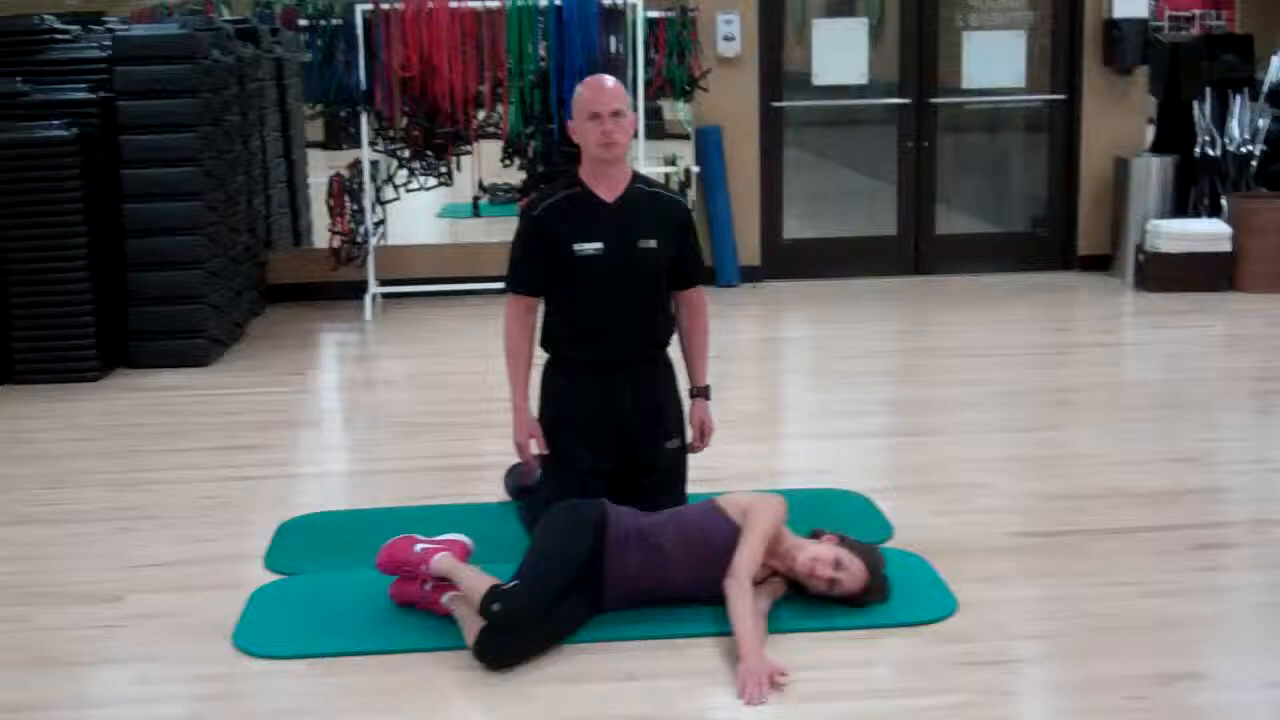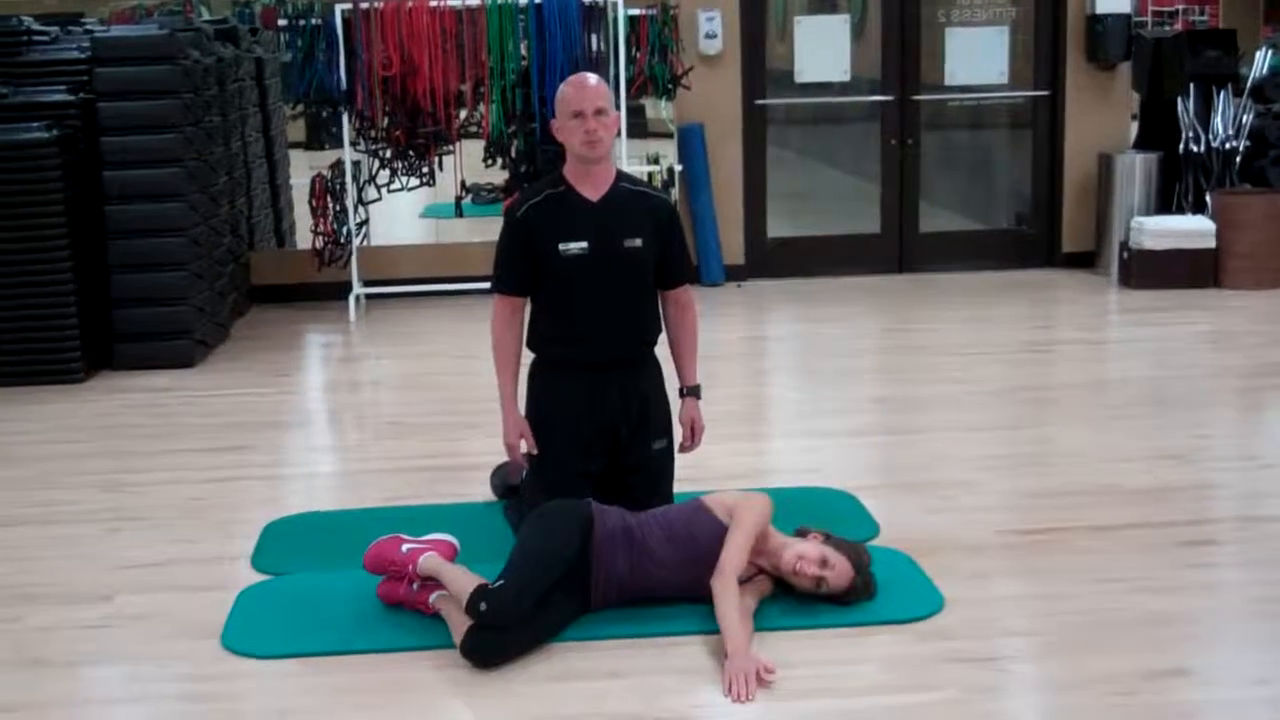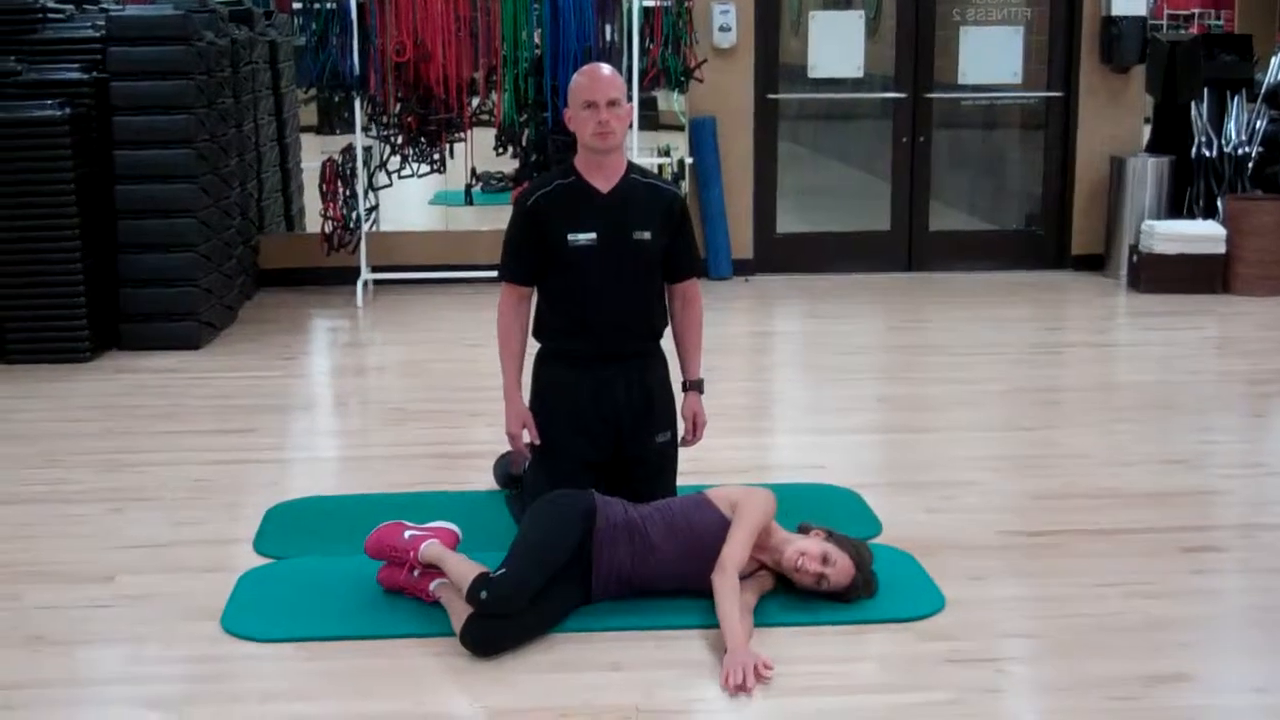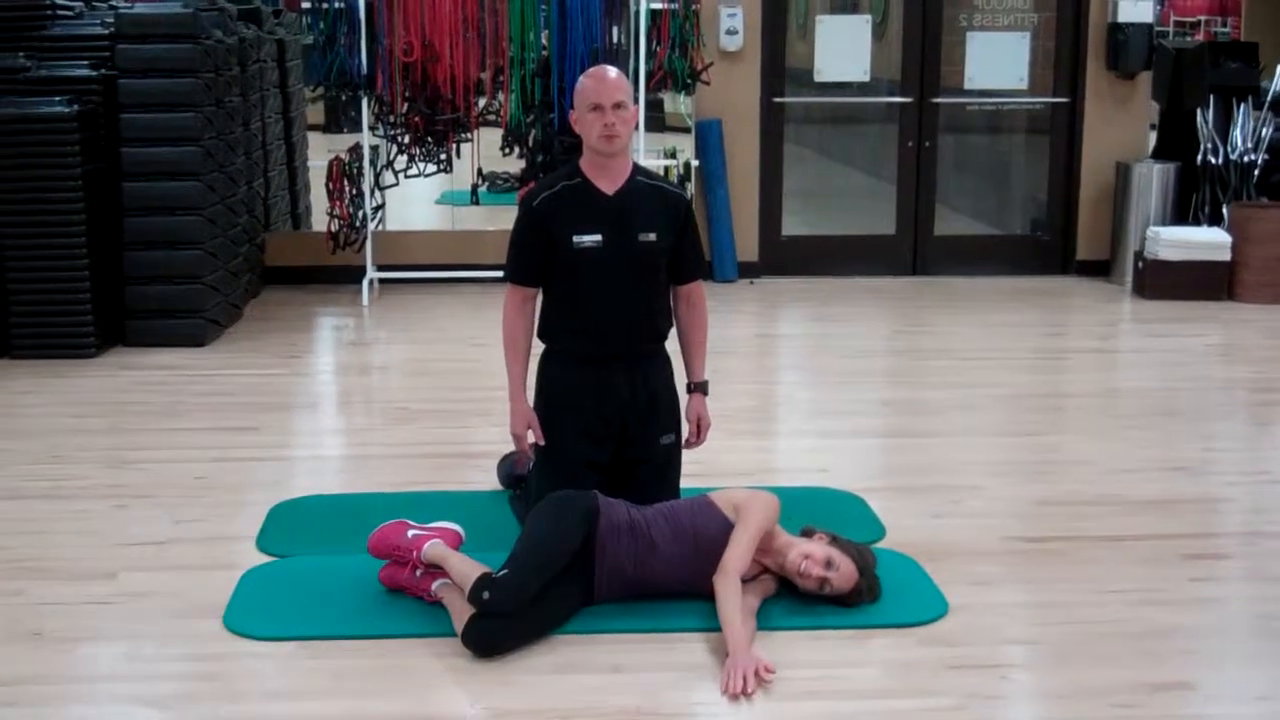
dt=0.4s
person 1, frame 1
left shoulder: (774, 586)
right shoulder: (771, 509)
left elbow: (749, 604)
right elbow: (736, 579)
left wrist: (754, 653)
right wrist: (751, 654)
left hip: (602, 593)
right hip: (591, 530)
left knee: (498, 651)
right knee: (511, 610)
left ankle: (446, 594)
right ankle: (437, 559)
person 1, frame 2
left shoulder: (761, 584)
right shoulder: (757, 507)
left elbow: (737, 602)
right elbow: (723, 576)
left wrist: (740, 650)
right wrist: (739, 652)
left hip: (589, 594)
right hip: (576, 531)
left knee: (485, 651)
right knee: (499, 610)
left ankle: (431, 593)
right ankle: (425, 559)
person 1, frame 3
left shoulder: (761, 581)
right shoulder: (761, 502)
left elbow: (738, 600)
right elbow: (723, 571)
left wrist: (739, 646)
right wrist: (738, 649)
left hip: (589, 585)
right hip: (579, 520)
left knee: (484, 638)
right knee: (500, 596)
left ankle: (432, 581)
right ankle: (425, 543)
person 1, frame 4
left shoulder: (764, 584)
right shoulder: (764, 505)
left elbow: (740, 602)
right elbow: (725, 575)
left wrist: (741, 651)
right wrist: (739, 652)
left hip: (592, 587)
right hip: (582, 521)
left knee: (486, 640)
right knee: (503, 597)
left ankle: (436, 582)
right ankle: (430, 544)
person 2, frame 1
left shoulder: (668, 209)
right shoulder: (545, 214)
left elbow: (689, 302)
right elbow: (521, 311)
left wrist: (700, 392)
right wrist: (521, 408)
left hip: (651, 386)
right hip: (575, 389)
right ankle: (530, 482)
person 2, frame 2
left shoulder: (654, 207)
right shoulder: (529, 213)
left elbow: (677, 300)
right elbow: (508, 311)
left wrist: (690, 391)
right wrist: (510, 408)
left hip: (639, 385)
right hip: (560, 389)
right ankle: (516, 481)
person 2, frame 3
left shoulder: (664, 200)
right shoulder: (538, 202)
left elbow: (684, 294)
right elbow: (515, 300)
left wrist: (693, 386)
right wrist: (513, 397)
left hip: (644, 378)
right hip: (565, 380)
right ankle: (520, 472)
person 2, frame 4
left shoulder: (669, 201)
right shoulder: (544, 203)
left elbow: (689, 296)
right elbow: (520, 301)
left wrist: (697, 387)
right wrist: (518, 397)
left hip: (648, 379)
right hip: (569, 380)
right ankle: (525, 473)
